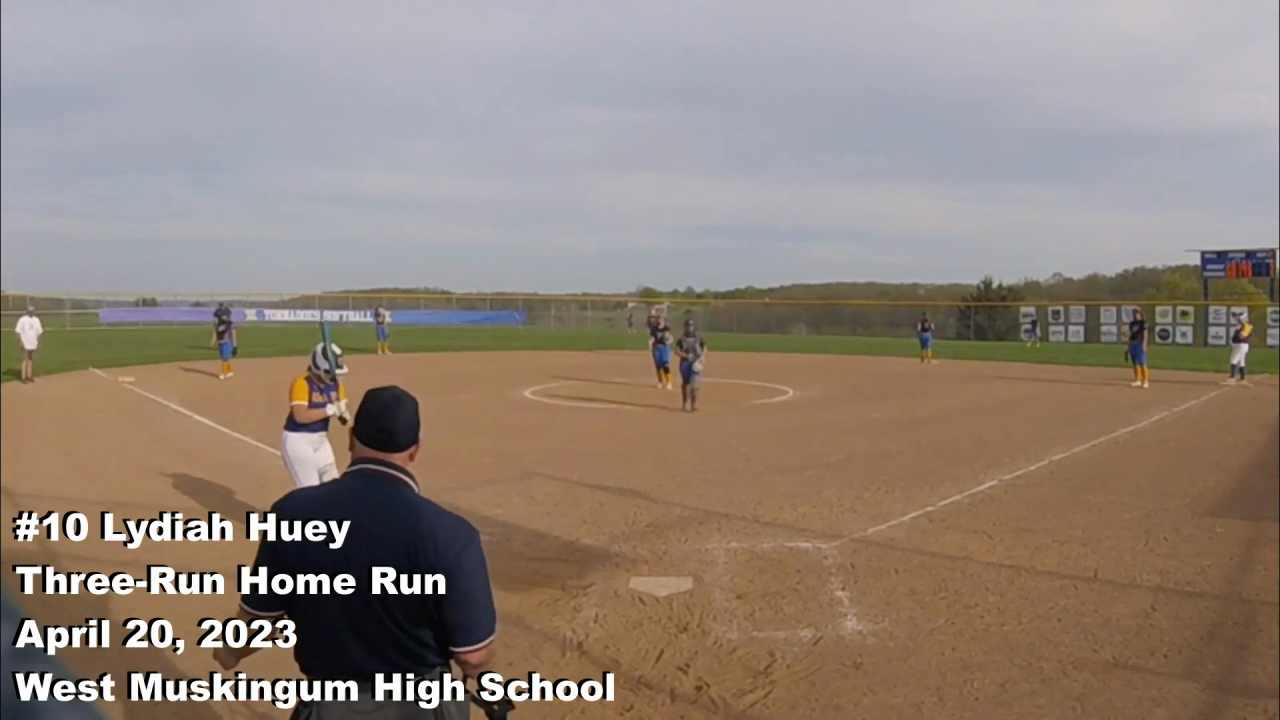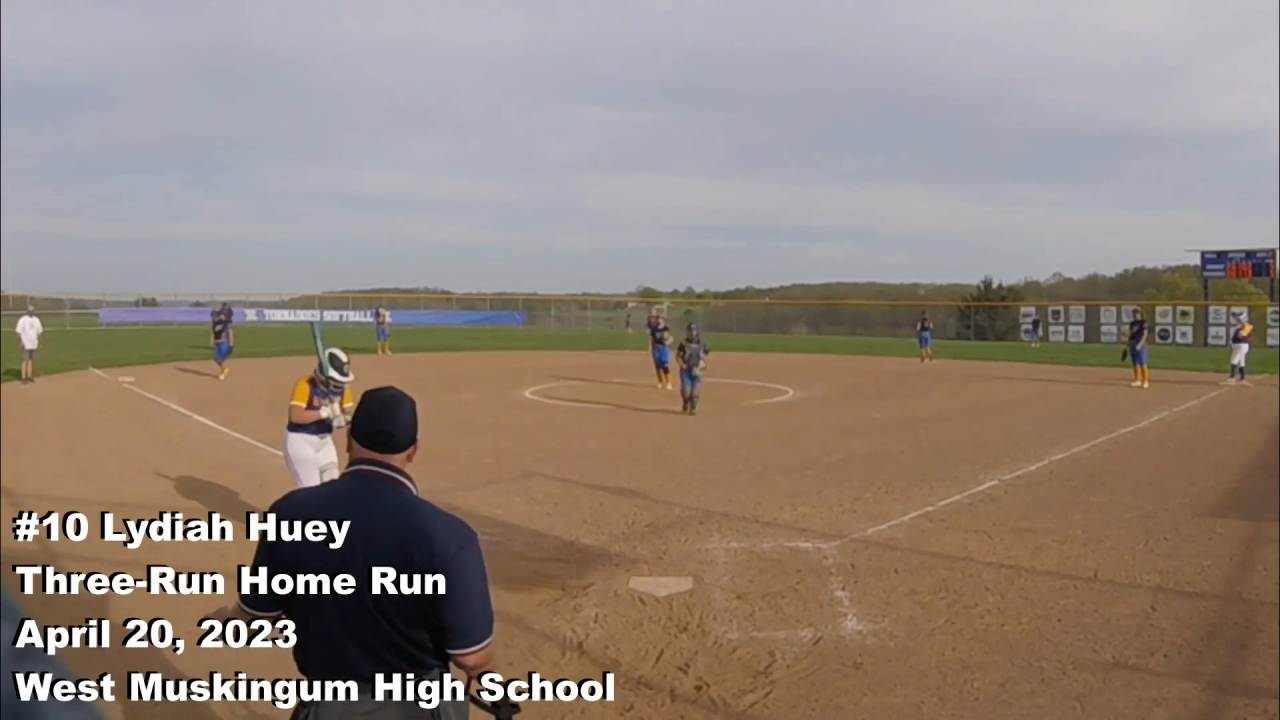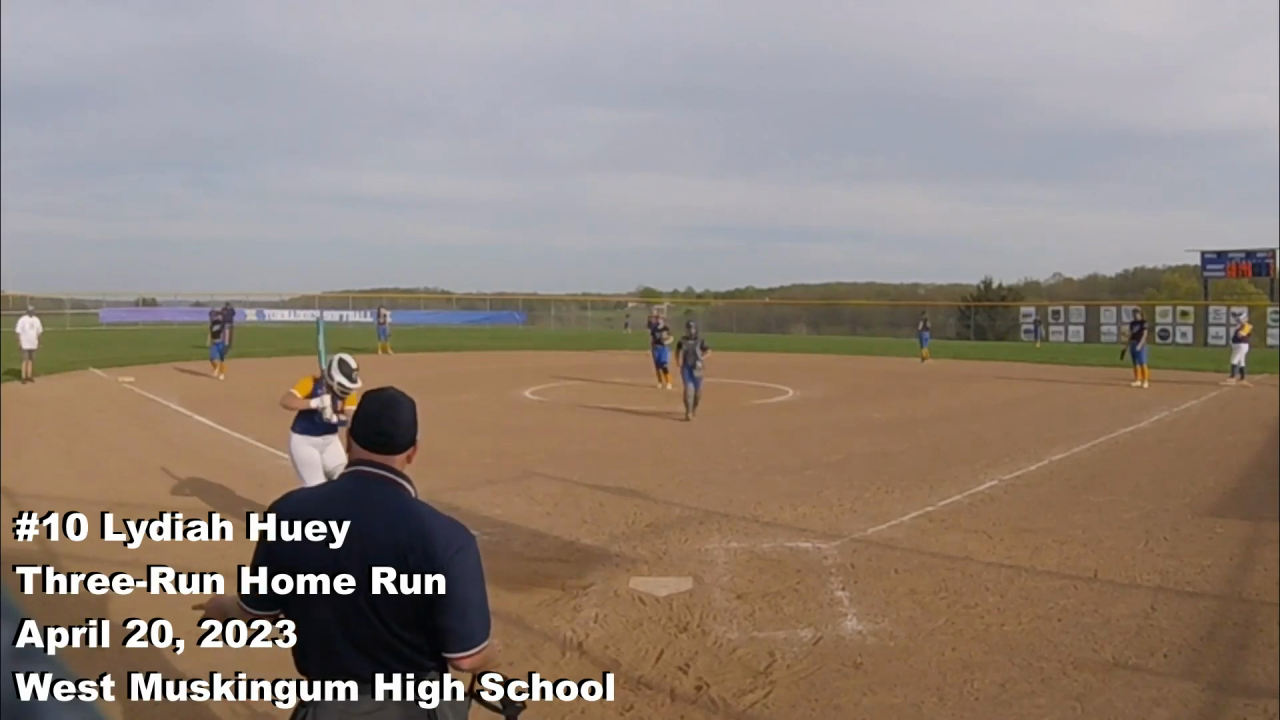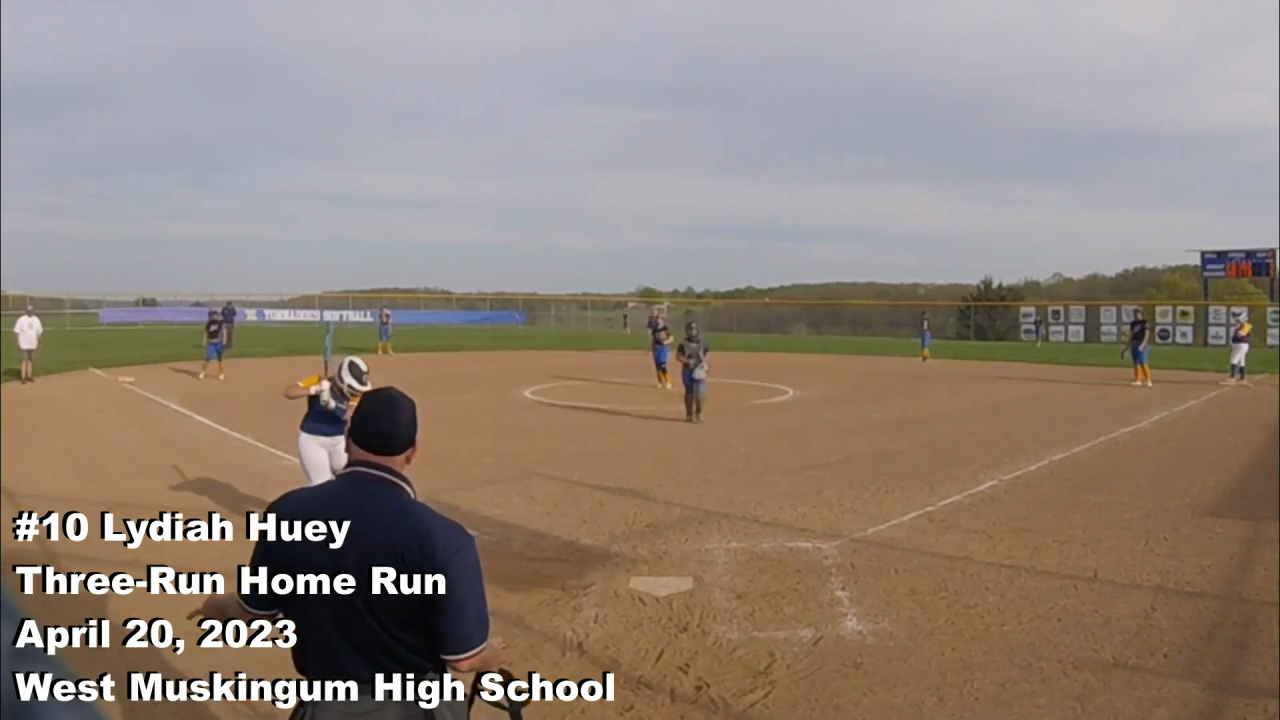
dt=0.2s
person 1, frame 1
left shoulder: (293, 513)
right shoulder: (448, 532)
left elbow: (259, 617)
right elbow: (473, 652)
left wrist: (232, 651)
right wrist: (472, 670)
person 1, frame 2
left shoulder: (292, 514)
right shoulder: (445, 534)
left elbow: (257, 615)
right elbow: (470, 654)
left wrist: (228, 619)
right wrist: (482, 666)
person 1, frame 3
left shoulder: (290, 514)
right shoulder: (443, 536)
left elbow: (255, 612)
right elbow: (465, 656)
left wrist: (221, 607)
right wrist: (488, 659)
person 1, frame 4
left shoulder: (289, 514)
right shoulder: (442, 538)
left elbow: (253, 610)
right elbow: (463, 658)
left wrist: (220, 606)
right wrist: (490, 656)
